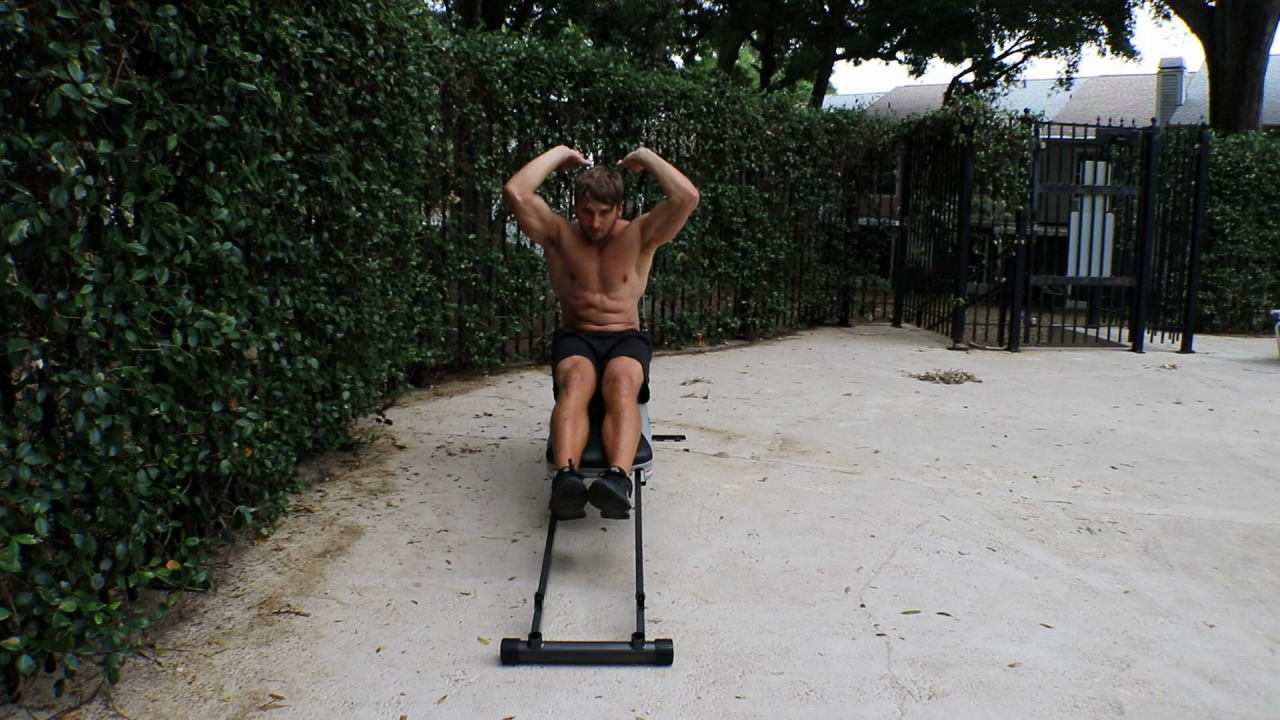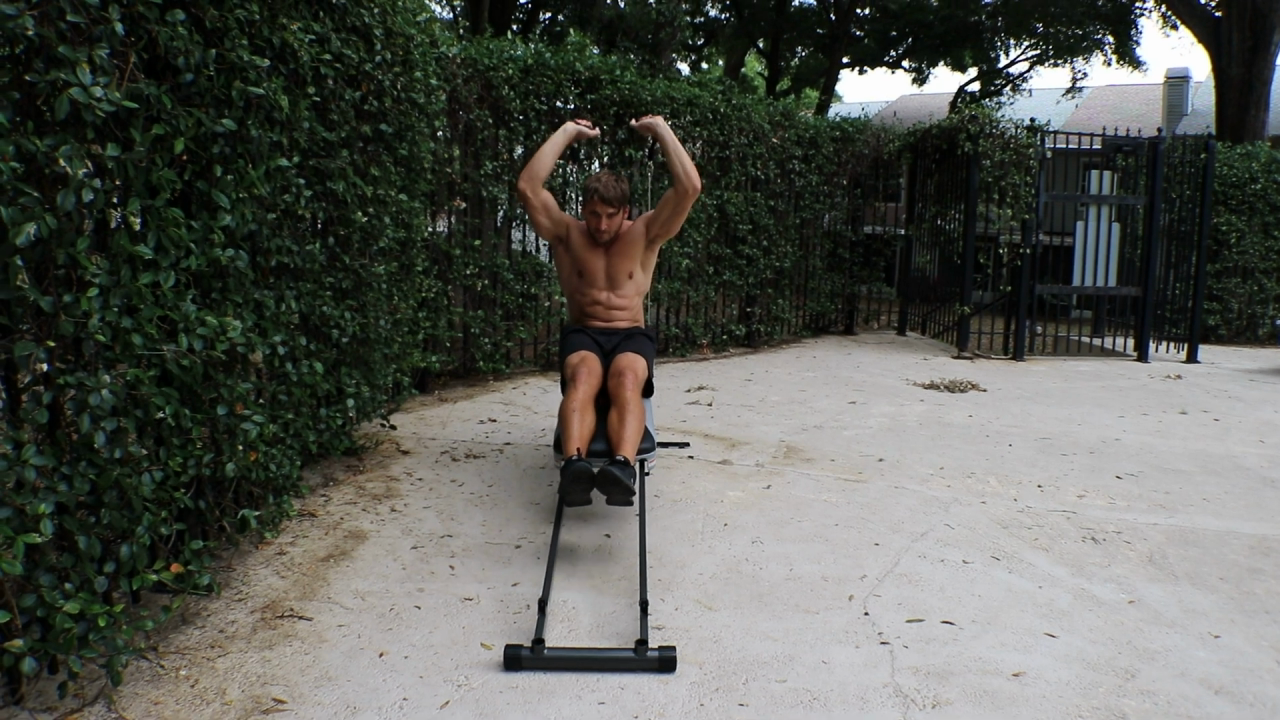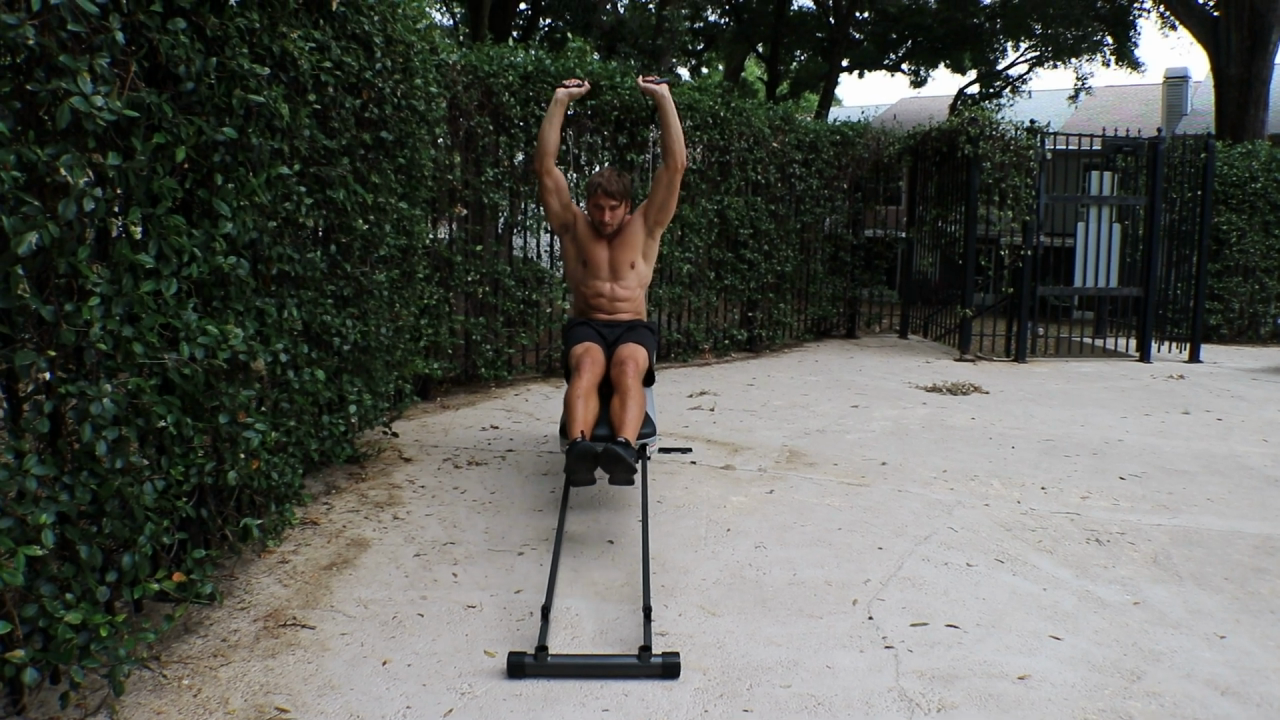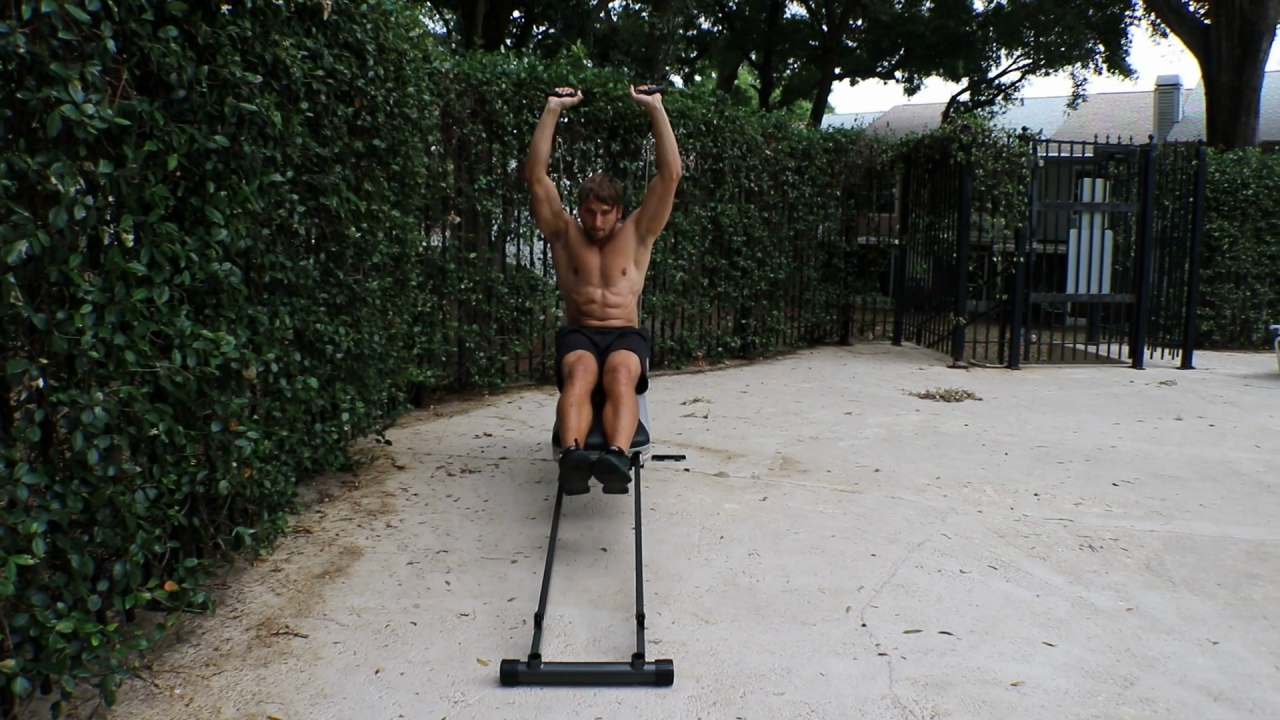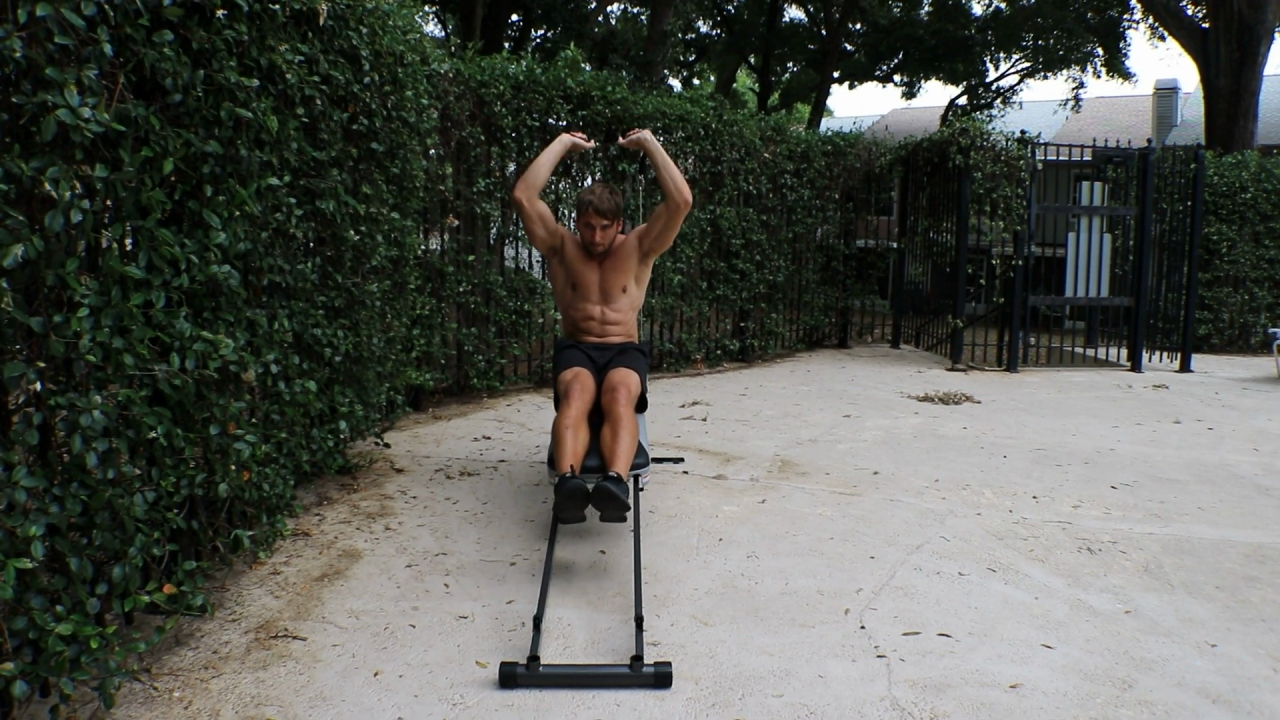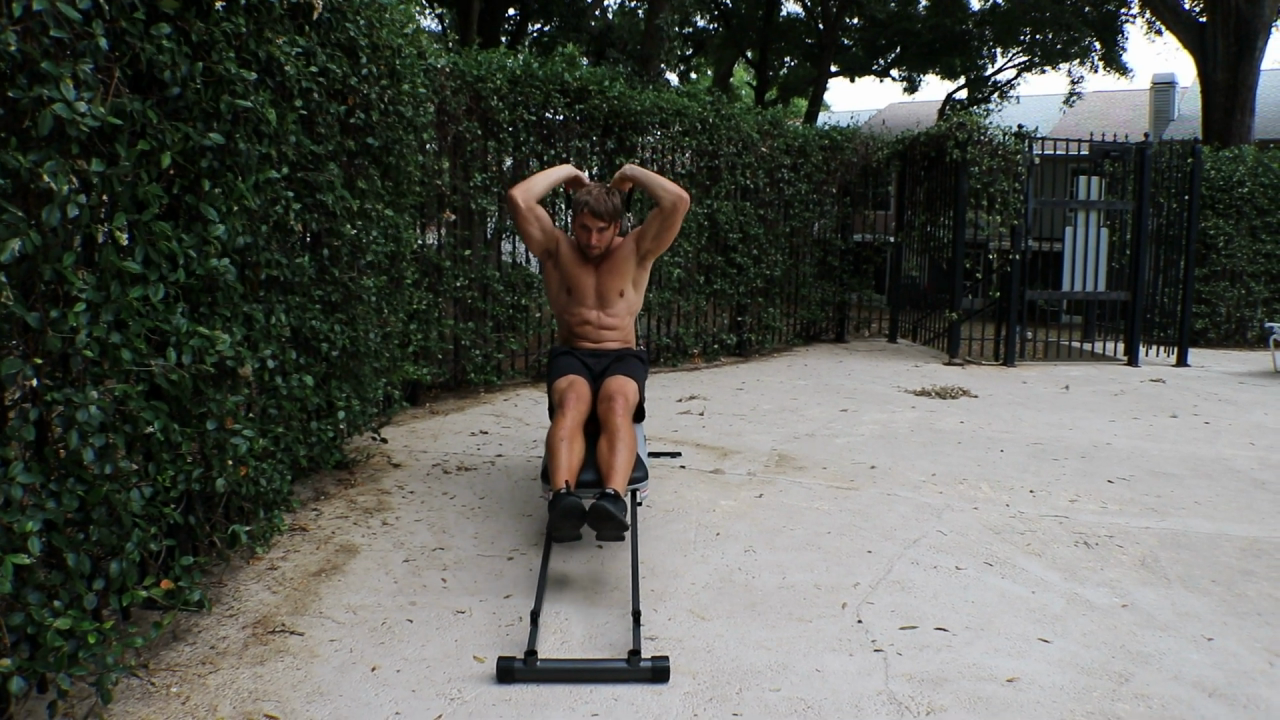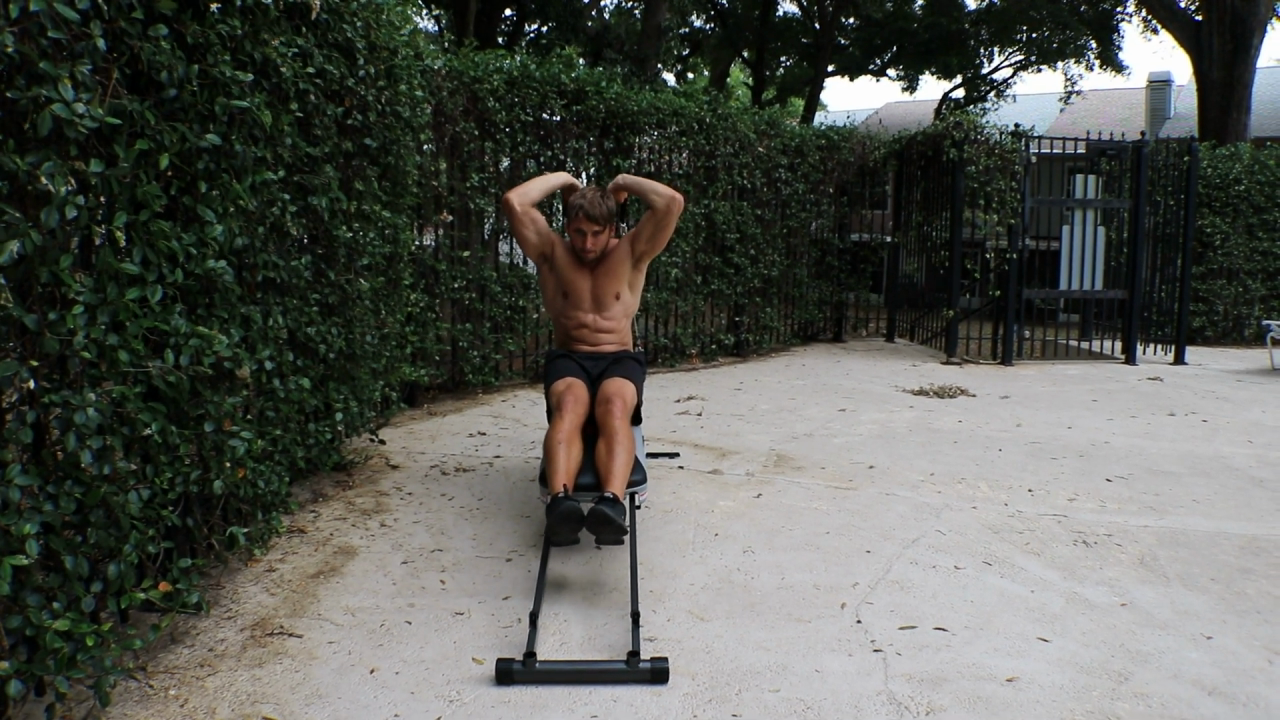
dt=0.4s
person 1, frame 1
left shoulder: (640, 234)
right shoulder: (558, 232)
left elbow: (688, 197)
right elbow: (515, 192)
left wrist: (646, 157)
right wrist: (560, 153)
left hip: (627, 338)
right hip: (575, 336)
left knee: (620, 386)
right knee: (575, 384)
left ankle: (618, 479)
right ankle: (565, 478)
person 1, frame 2
left shoulder: (644, 234)
right shoulder: (566, 233)
left elbow: (690, 188)
right elbow: (527, 187)
left wrist: (661, 130)
right wrist: (566, 132)
left hip: (632, 335)
right hip: (582, 333)
left knee: (625, 377)
right knee: (583, 376)
left ankle: (623, 467)
right ankle: (573, 465)
person 1, frame 3
left shoulder: (646, 228)
right shoulder: (572, 227)
left elbow: (675, 165)
right elbow: (546, 168)
left wrist: (663, 98)
right wrist: (560, 100)
left hip: (635, 328)
right hip: (586, 327)
left knee: (627, 367)
right knee: (588, 365)
left ankle: (624, 449)
right ankle: (578, 449)
person 1, frame 4
left shoulder: (637, 234)
right shoulder: (564, 233)
left elbow: (671, 174)
right elbow: (535, 175)
left wrist: (655, 108)
right wrist: (552, 109)
left hip: (626, 335)
right hip: (578, 334)
left knee: (619, 374)
right knee: (580, 373)
left ankle: (617, 458)
right ankle: (572, 456)
person 1, frame 5
left shoulder: (639, 248)
right shoulder: (561, 246)
left elbow: (681, 201)
right elbow: (522, 197)
left wrist: (649, 142)
right wrist: (563, 143)
left hip: (625, 351)
right hip: (576, 350)
left knee: (619, 394)
right knee: (576, 393)
left ankle: (615, 483)
right ankle: (567, 482)
person 1, frame 6
left shoulder: (636, 250)
right shoulder: (555, 248)
left elbow: (678, 201)
right elbow: (517, 199)
left wrist: (630, 173)
right wrist: (566, 171)
left hip: (622, 357)
right hip: (571, 355)
left knee: (616, 404)
right knee: (570, 403)
left ankle: (613, 499)
right ankle: (562, 498)
person 1, frame 7
left shoulder: (631, 253)
right shoulder: (551, 252)
left elbow: (671, 203)
right elbow: (513, 203)
left wrist: (625, 182)
right wrist: (563, 179)
left hip: (620, 359)
right hip: (568, 358)
left knee: (613, 407)
right knee: (569, 405)
left ankle: (611, 503)
right ankle: (559, 502)
